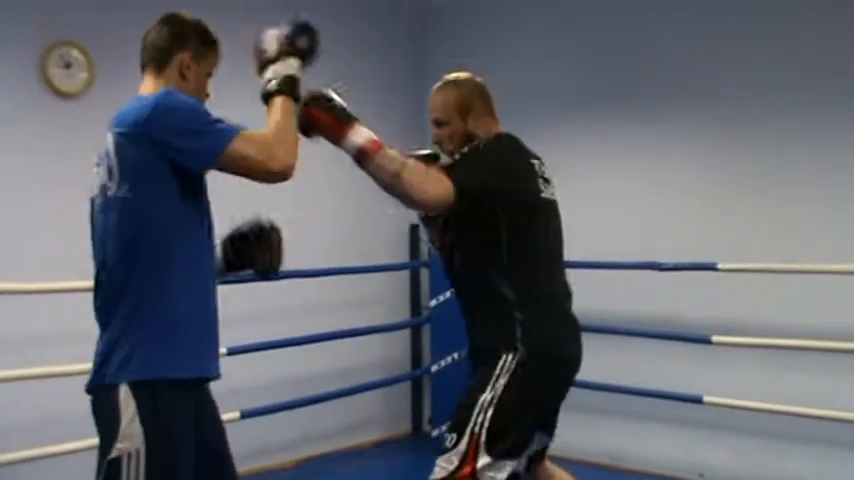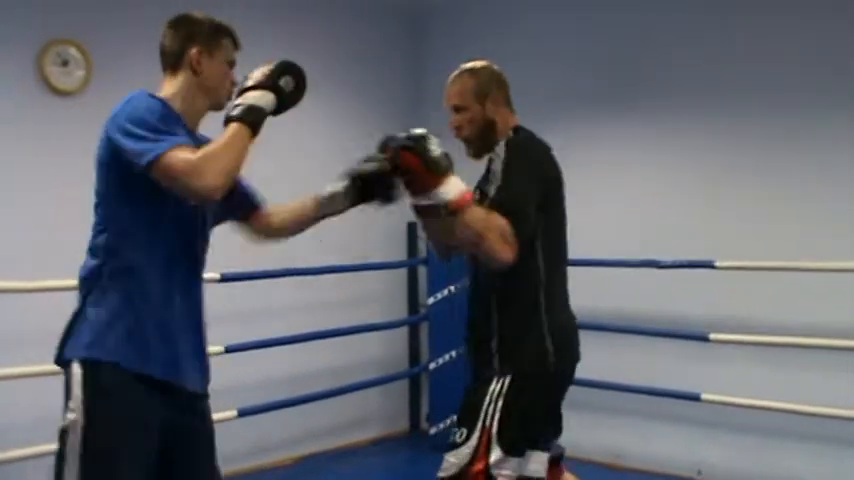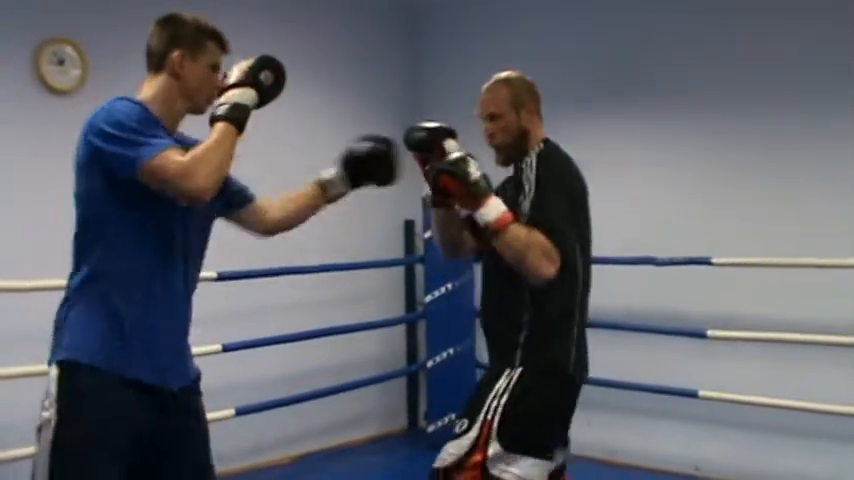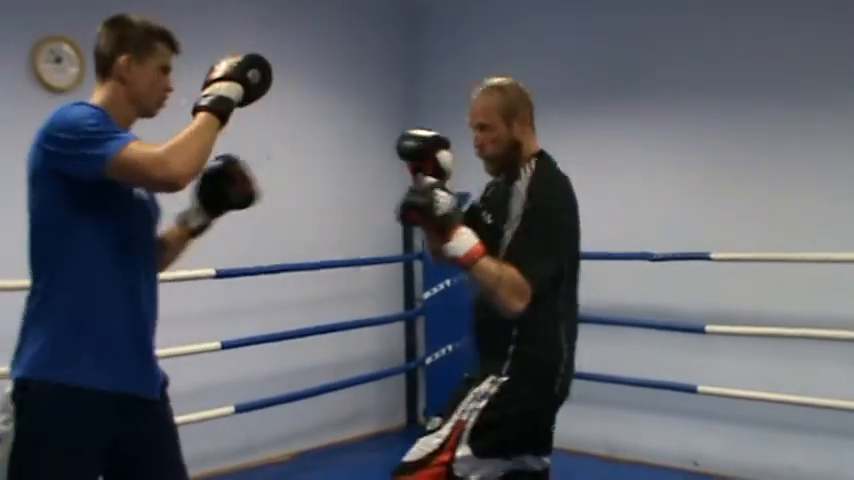
dt=0.2s
person 1, frame 1
left shoulder: (131, 132)
right shoulder: (163, 110)
right elbow: (276, 163)
left wrist: (223, 259)
right wrist: (283, 81)
left hip: (178, 365)
right hip: (145, 371)
person 1, frame 2
left shoulder: (204, 149)
right shoulder: (139, 115)
left elbow: (269, 224)
right elbow: (201, 182)
left wrist: (343, 192)
right wrist: (250, 109)
left hip: (177, 364)
right hip: (112, 357)
person 1, frame 3
left shoulder: (189, 149)
right shoulder: (117, 121)
left elbow: (266, 219)
right elbow: (193, 183)
left wrist: (340, 178)
right wrist: (234, 108)
left hip: (168, 368)
right hip: (98, 363)
person 1, frame 4
left shoulder: (109, 154)
right shoulder: (69, 127)
right elbow: (169, 170)
left wrist: (204, 212)
right wrist: (218, 100)
left hip: (132, 376)
right hip: (60, 378)
person 2, frame 1
left shoulder: (496, 158)
right shoulder: (516, 163)
left elbow: (429, 192)
left wrist: (347, 128)
right wrist: (424, 197)
left hip: (525, 350)
right hip: (541, 344)
person 2, frame 2
left shoulder: (519, 155)
right shoulder: (511, 160)
left elbow: (500, 249)
right elbow: (449, 246)
left wrist: (443, 180)
right wrist: (423, 190)
left hip: (519, 352)
right hip: (537, 347)
person 2, frame 3
left shoulder: (550, 170)
right shoulder: (520, 175)
left elbow: (542, 265)
right elbow: (456, 248)
left wrist: (482, 198)
right wrist: (441, 180)
left hip: (536, 358)
right hip: (537, 356)
person 2, frame 4
left shoulder: (540, 190)
right shoulder: (511, 183)
left elbow: (513, 296)
left wrist: (452, 229)
right wrist: (432, 184)
left hip: (521, 370)
right hip: (533, 363)
